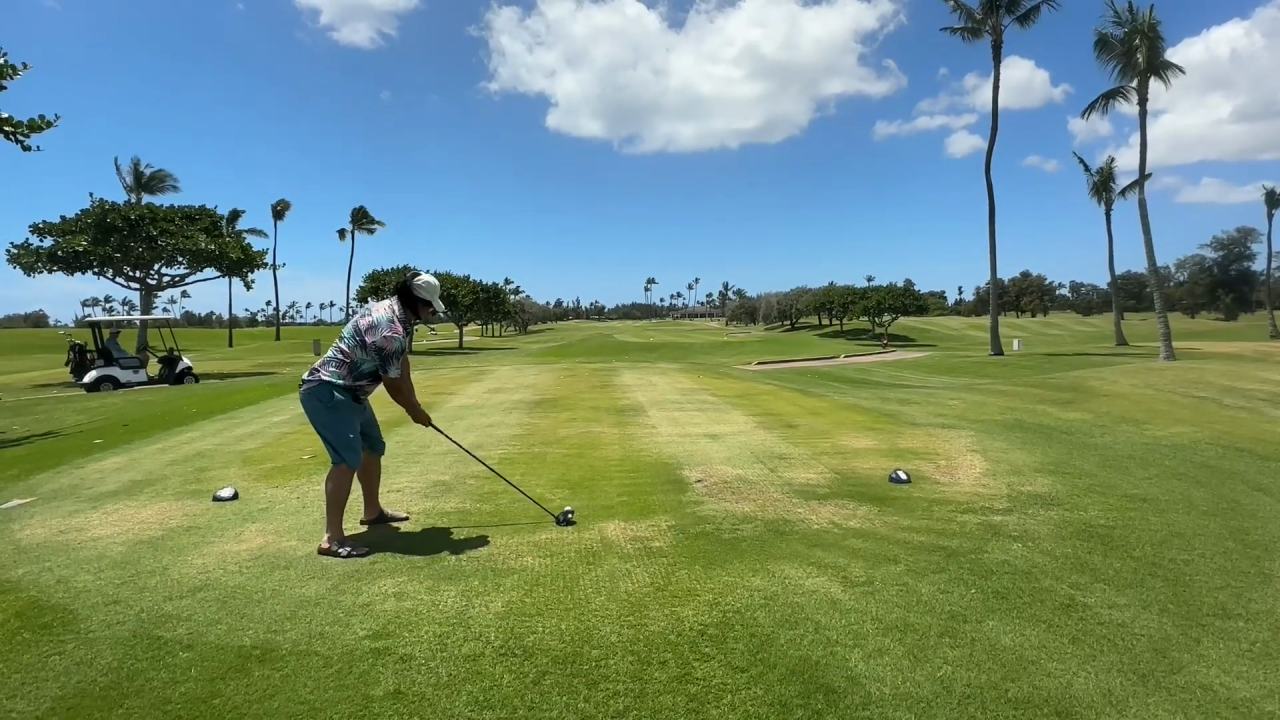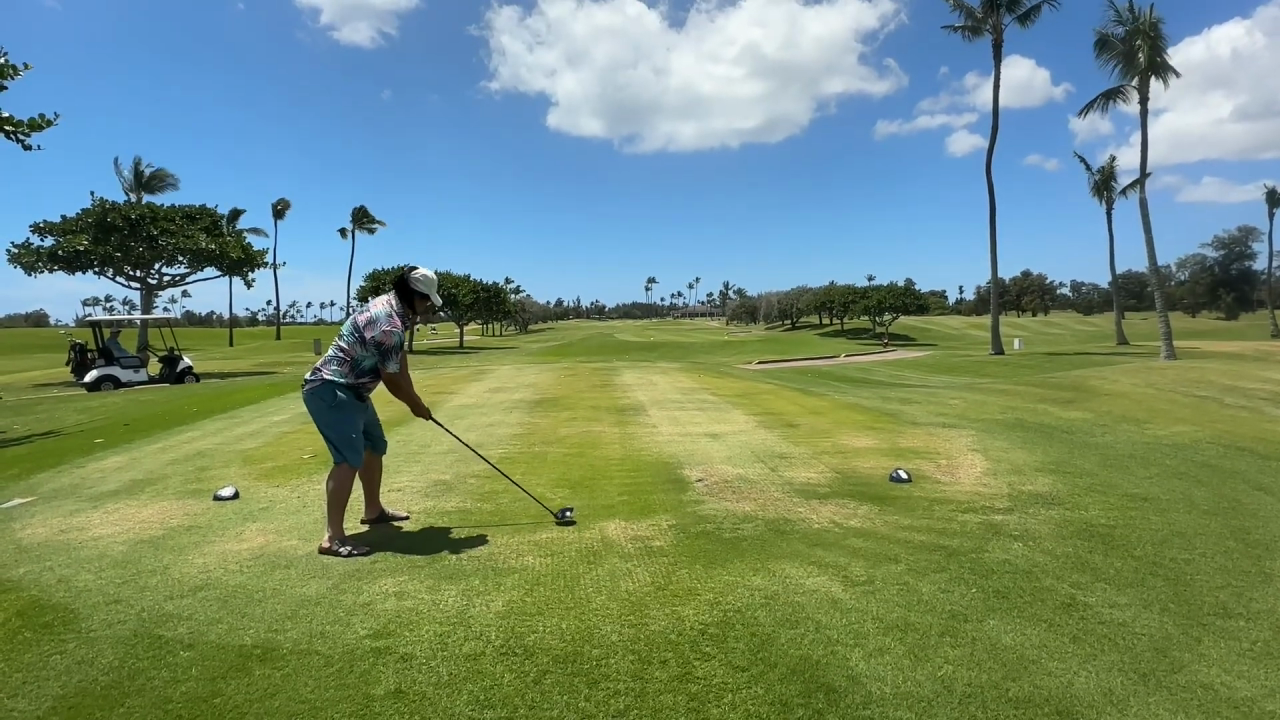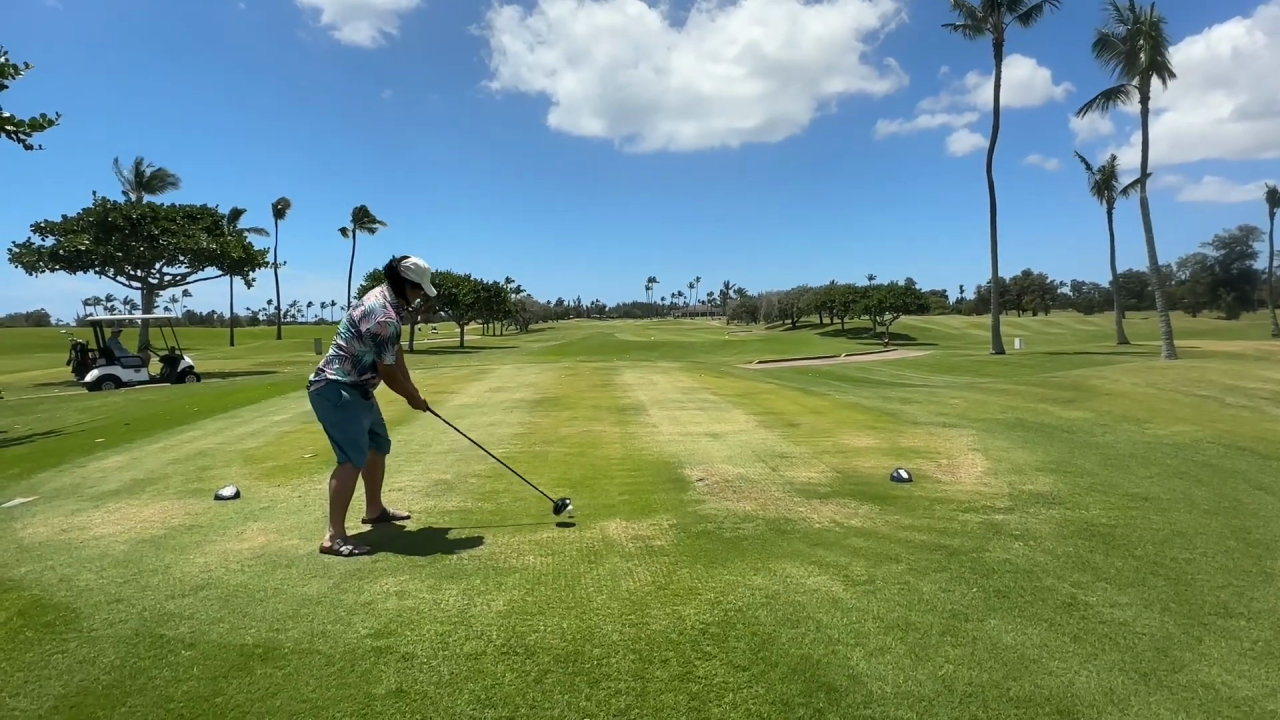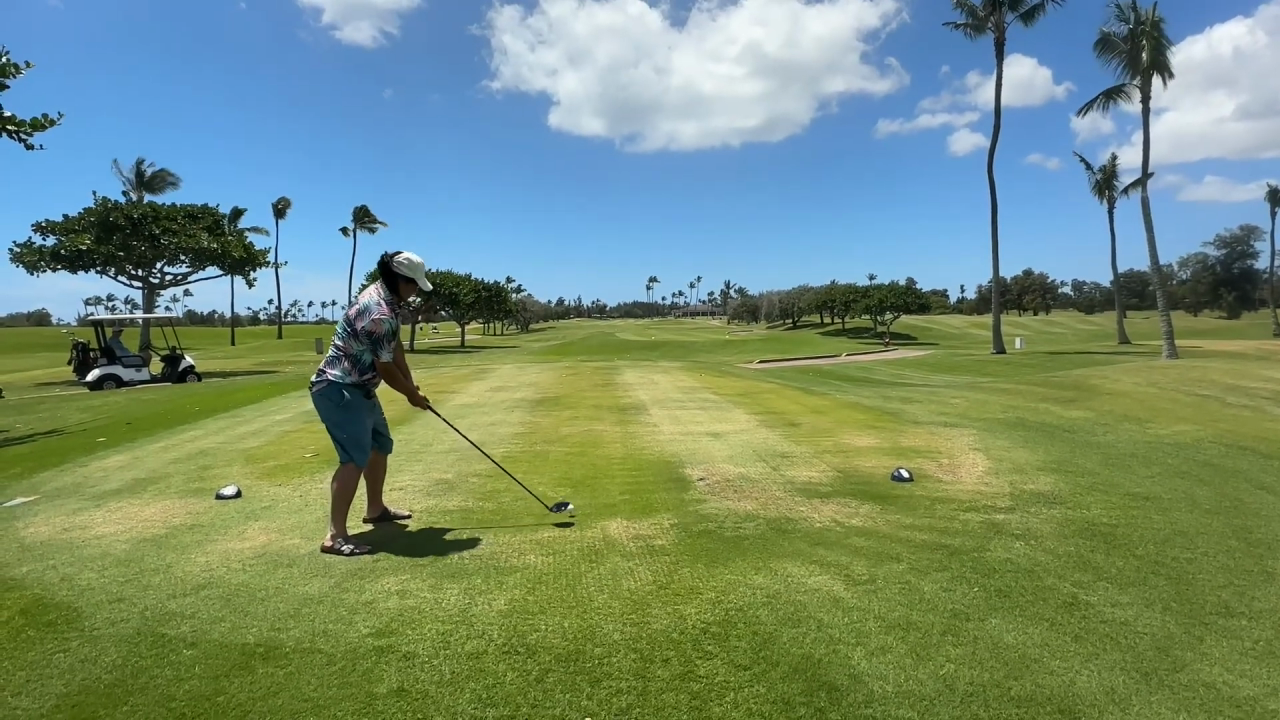
dt=0.2s
person 1, frame 1
left shoulder: (395, 312)
right shoulder: (390, 331)
left elbow: (402, 365)
right elbow: (393, 384)
left wrist: (415, 403)
right wrist: (416, 412)
left hip: (348, 391)
right hip: (327, 392)
left knee: (372, 446)
right knee: (348, 458)
left ankle: (372, 511)
right ankle: (332, 537)
person 1, frame 2
left shoulder: (393, 308)
right shoulder: (389, 325)
left elbow: (399, 362)
right elbow: (391, 378)
left wrist: (414, 397)
right wrist: (416, 405)
left hip: (350, 390)
right hip: (330, 391)
left knee: (374, 445)
right knee: (349, 458)
left ankle: (373, 510)
right ankle: (333, 537)
person 1, frame 3
left shoulder: (387, 300)
right shoulder: (383, 317)
left elbow: (394, 351)
right elbow: (387, 370)
left wrist: (411, 387)
right wrist: (412, 397)
left hip: (354, 388)
right hip: (335, 389)
left knee: (377, 445)
right knee: (352, 457)
left ankle: (375, 510)
right ankle: (334, 536)
person 1, frame 4
left shoulder: (384, 298)
right shoulder: (379, 314)
left elbow: (394, 346)
right elbow: (384, 367)
left wrist: (411, 383)
right wrist: (411, 395)
left hip: (357, 388)
right hip: (339, 390)
left knee: (380, 445)
right knee: (355, 457)
left ankle: (376, 509)
right ankle: (335, 535)
